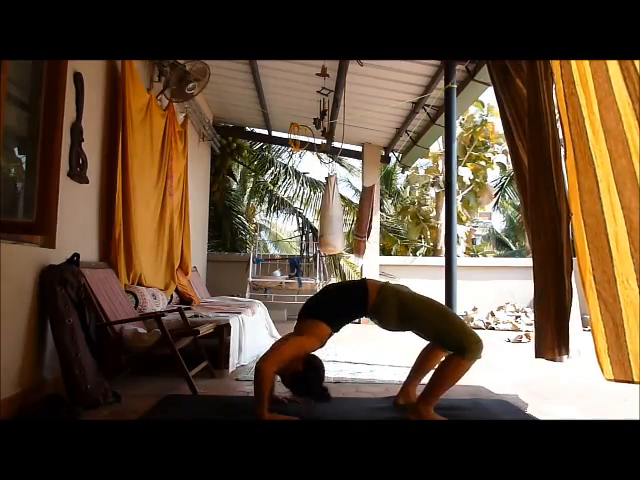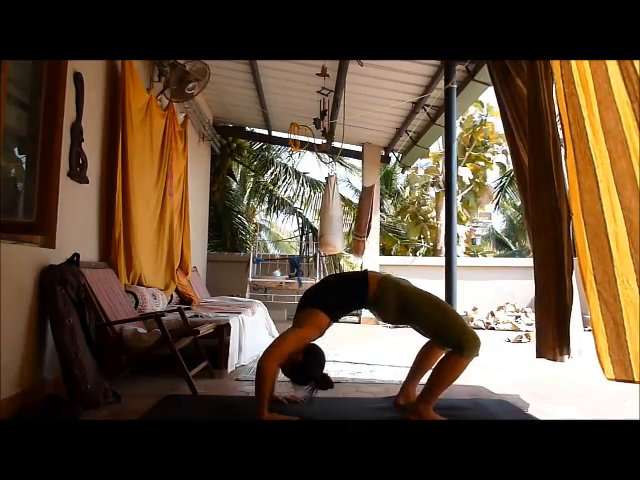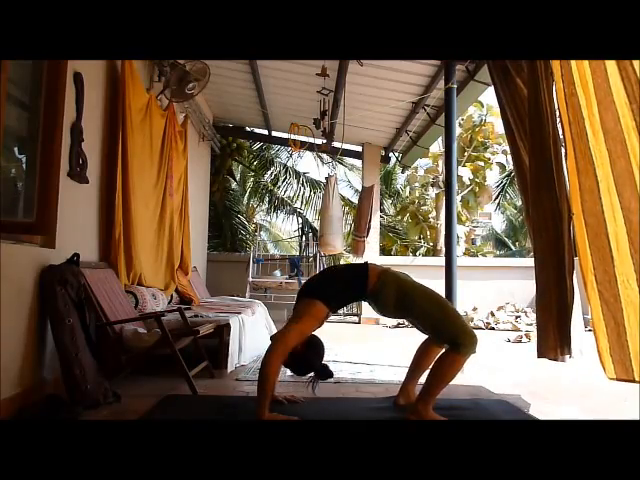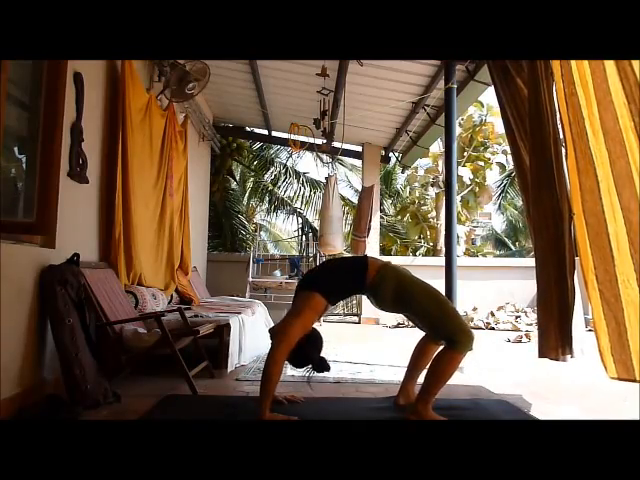
dt=0.1s
person 1, frame 1
left shoulder: (306, 338)
right shoulder: (304, 337)
left elbow: (264, 366)
left wrist: (264, 414)
right wrist: (267, 405)
left hip: (384, 301)
right hip: (384, 300)
person 1, frame 2
left shoulder: (306, 329)
right shoulder: (303, 329)
left elbow: (266, 363)
left wrist: (264, 414)
right wrist: (267, 405)
left hip: (385, 294)
right hip: (383, 293)
person 1, frame 3
left shoulder: (303, 322)
right shoulder: (302, 321)
left elbow: (270, 361)
left wrist: (264, 414)
right wrist: (267, 405)
left hip: (385, 287)
right hip: (384, 287)
person 1, frame 4
left shoulder: (303, 316)
right shoulder: (301, 315)
left elbow: (274, 359)
right elbow: (276, 357)
left wrist: (265, 414)
right wrist: (268, 405)
left hip: (385, 281)
right hip: (382, 281)
